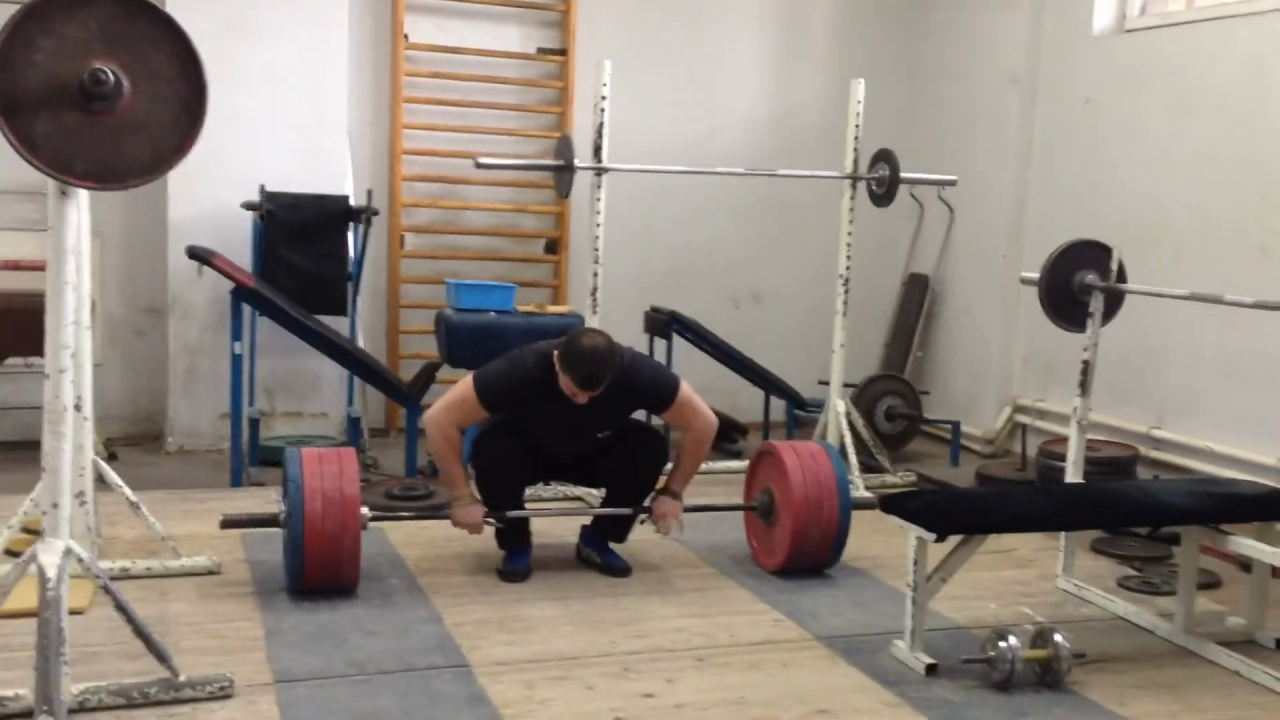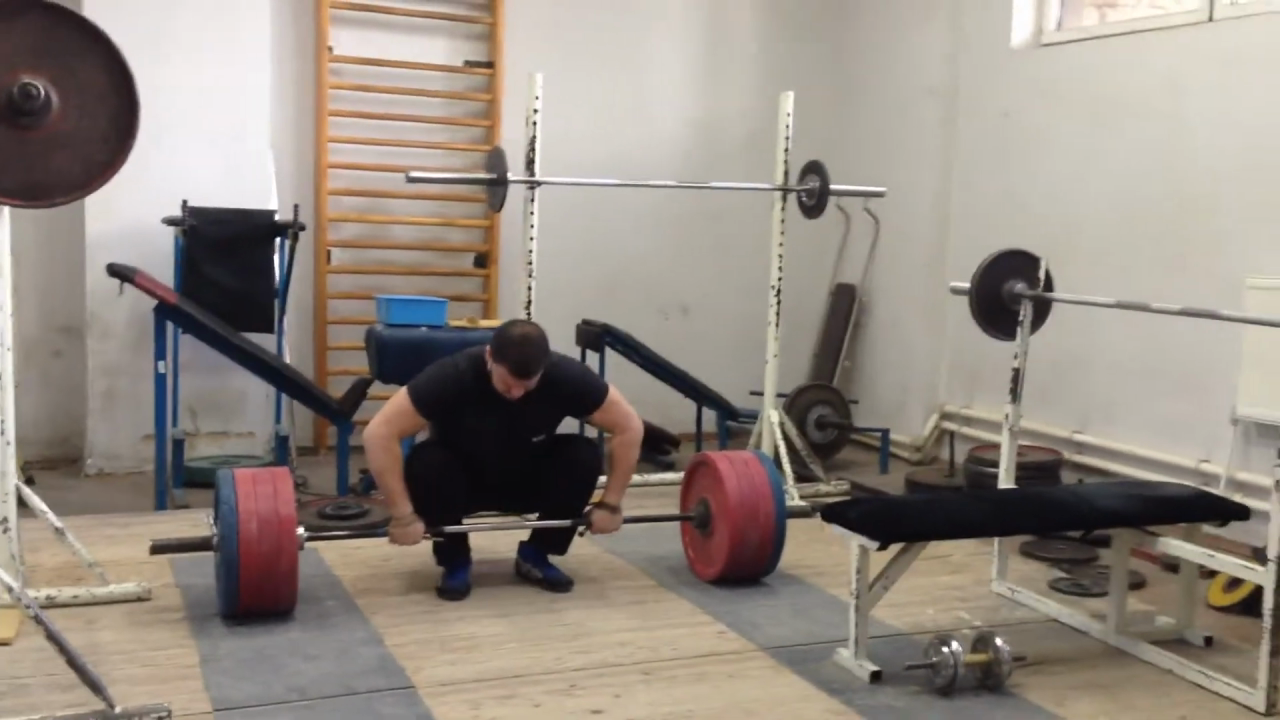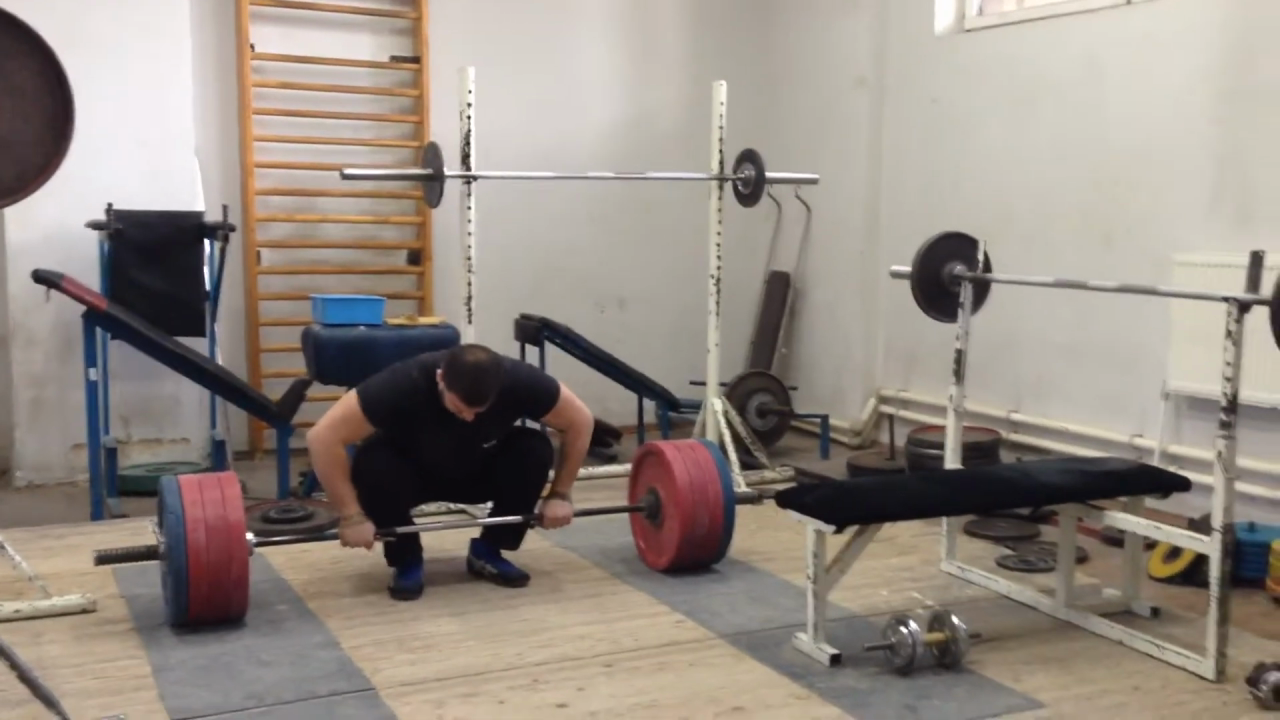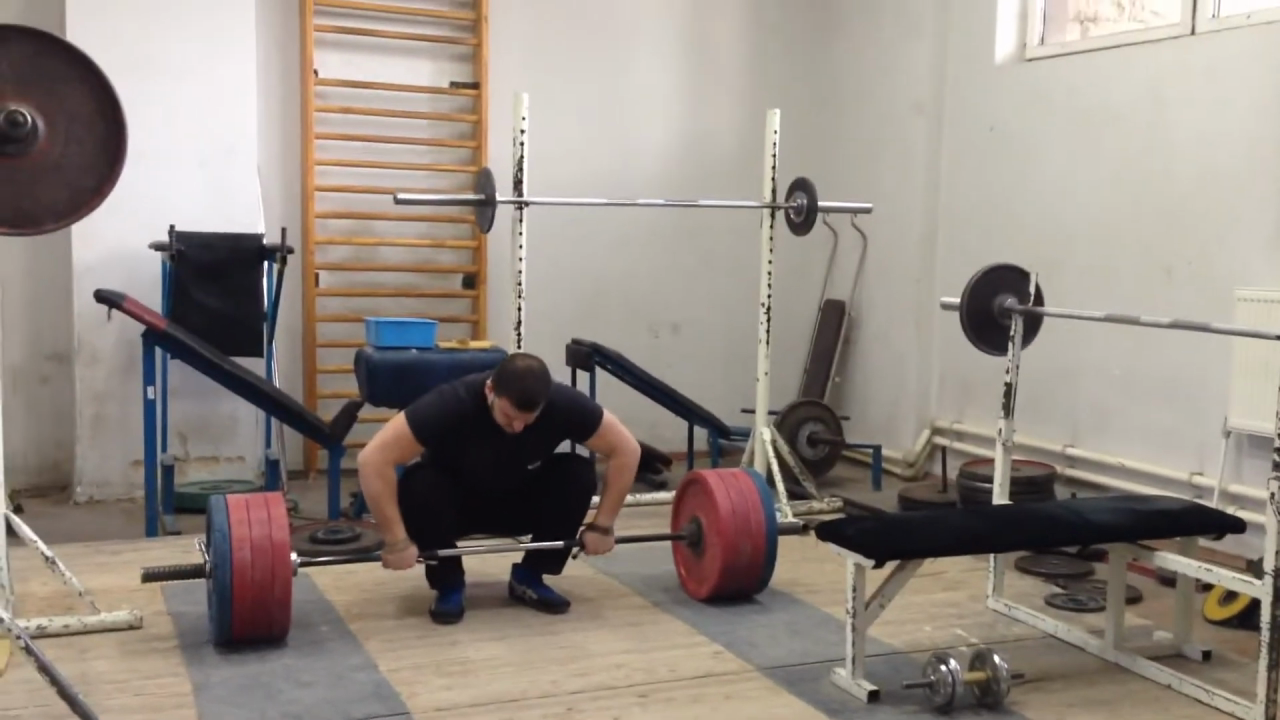
dt=0.7s
person 1, frame 1
left shoulder: (637, 373)
right shoulder: (521, 369)
left elbow: (704, 423)
right elbow: (438, 419)
left wrist: (671, 493)
right wrist: (462, 499)
left hip: (594, 453)
right hip: (526, 451)
left knee: (651, 448)
right knee: (493, 451)
left ankle: (596, 540)
right ankle: (515, 544)
person 1, frame 2
left shoulder: (566, 376)
right shoulder: (454, 375)
left elbow: (629, 427)
right elbow: (379, 433)
left wrist: (610, 504)
right wrist: (403, 515)
left hip: (527, 483)
right hip: (463, 483)
left knee: (585, 456)
right knee: (425, 464)
left ankle: (535, 555)
right ankle: (455, 561)
person 1, frame 3
left shoulder: (519, 381)
right shoulder: (404, 384)
left elbow: (581, 422)
right elbow: (322, 437)
left wrist: (560, 494)
right wrist: (352, 517)
left hip: (478, 472)
right hip: (410, 474)
left knee: (535, 450)
right knee: (373, 464)
left ankle: (487, 552)
right ankle: (407, 560)
person 1, frame 4
left shoulder: (563, 404)
right shoulder: (452, 404)
left elbow: (626, 449)
right elbow: (373, 459)
left wrist: (602, 526)
right wrist: (397, 541)
left hip: (520, 505)
right hip: (456, 507)
left knee: (579, 474)
right knee: (418, 485)
left ankle: (528, 577)
right ankle: (449, 584)
